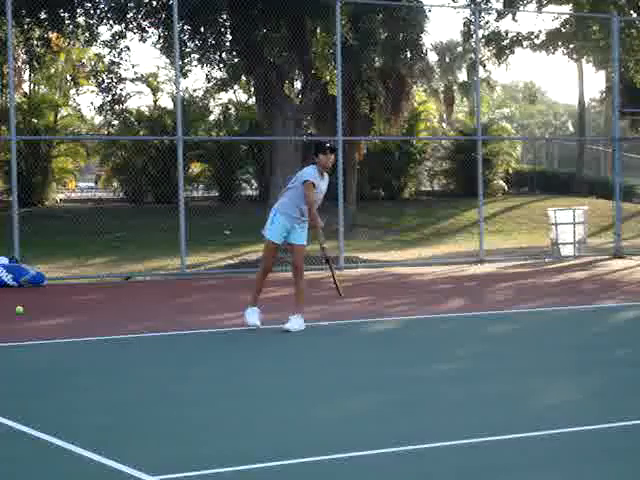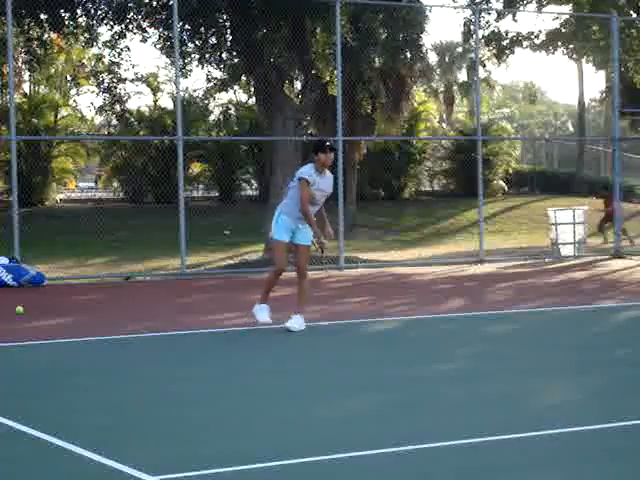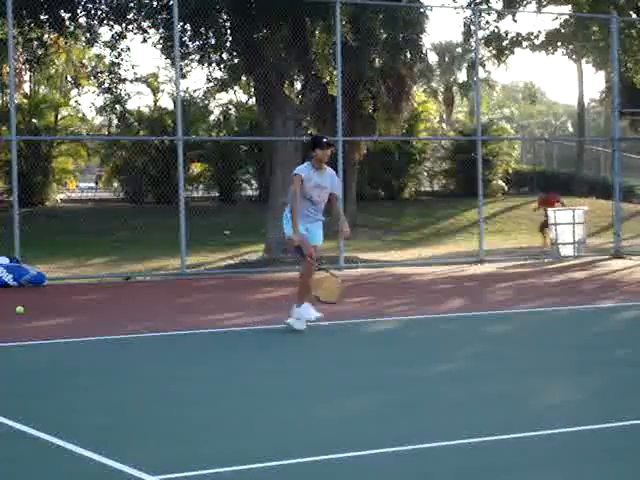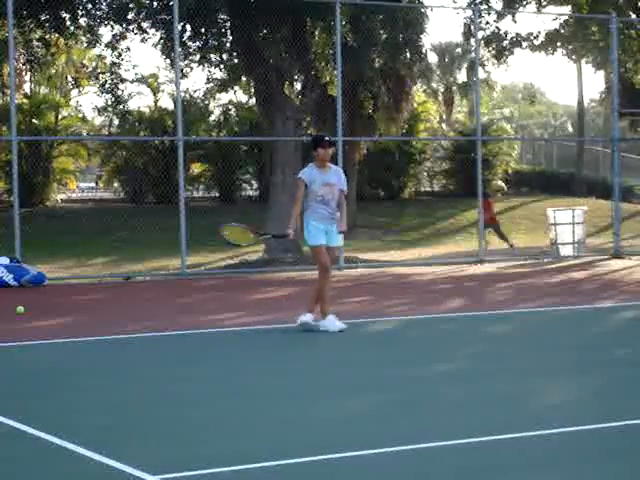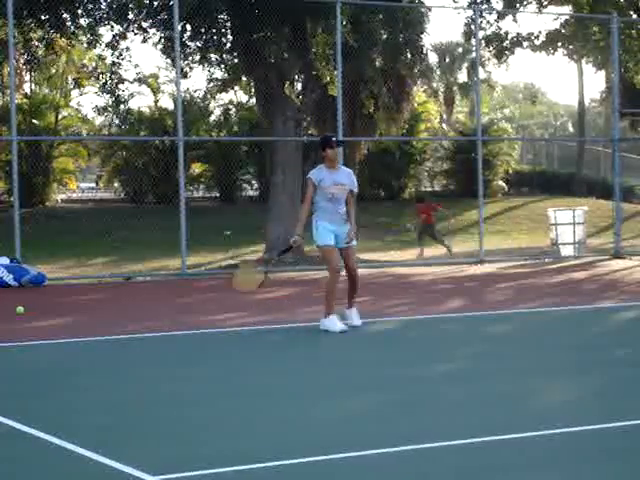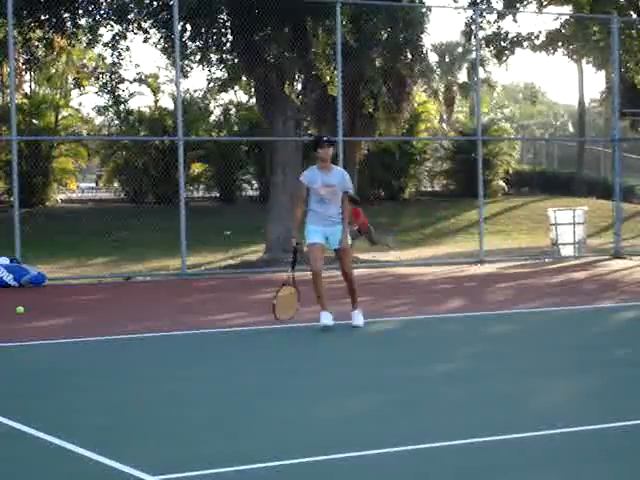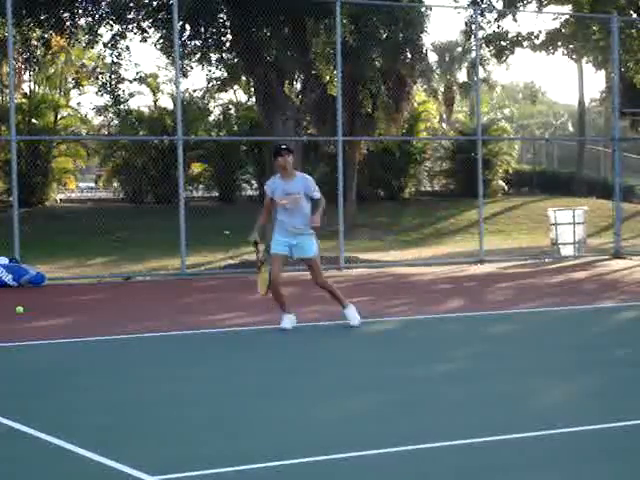
dt=0.3s
person 1, frame 1
left shoulder: (326, 178)
right shoulder: (310, 175)
right elbow: (311, 209)
left wrist: (318, 222)
left hip: (299, 224)
right hip: (281, 218)
left knee: (298, 269)
right knee: (266, 267)
left ankle: (298, 316)
right ankle: (252, 307)
person 1, frame 2
left shoulder: (329, 178)
right shoulder: (305, 174)
right elbow: (304, 207)
left wrist: (326, 226)
right wrist: (317, 234)
left hip: (305, 225)
right hip: (285, 220)
left knee: (303, 271)
right knee: (280, 267)
left ankle: (298, 316)
right ankle: (262, 304)
person 1, frame 3
left shoulder: (331, 175)
right shoulder: (301, 172)
left elbow: (334, 203)
right elbow: (294, 202)
left wrist: (343, 223)
right wrist: (295, 230)
left hip: (315, 223)
right hip: (295, 221)
left knee: (310, 269)
right knee: (309, 260)
left ankle: (298, 314)
right ankle: (301, 304)
person 1, frame 4
left shoulder: (338, 173)
right shoulder: (306, 174)
left elbow: (342, 201)
right elbow: (298, 203)
left wrist: (342, 220)
right wrist: (292, 227)
left hip: (333, 227)
right hip: (314, 225)
left knee: (326, 272)
right knee: (325, 269)
left ankle: (309, 314)
right ankle: (325, 317)
person 1, frame 5
left shoulder: (348, 174)
right shoulder: (316, 175)
left elbow: (350, 203)
right elbow: (306, 204)
left wrist: (352, 227)
right wrist: (298, 232)
left hip: (344, 227)
right hip: (323, 225)
left knee: (353, 271)
right knee: (335, 269)
left ankle: (351, 308)
right ankle: (328, 317)
person 1, frame 6
left shoulder: (341, 174)
right shoulder: (308, 175)
left elbow: (345, 205)
right elbow: (301, 206)
left wrist: (346, 230)
right wrist: (295, 232)
left hip: (336, 227)
right hip: (314, 227)
left knee: (347, 272)
right knee: (316, 270)
left ankle: (356, 310)
right ankle: (324, 311)
person 1, frame 7
left shoulder: (305, 180)
right shoulder: (272, 184)
left elbow: (320, 201)
right elbow: (266, 211)
left wrist: (317, 216)
right wrist: (256, 231)
left hip: (304, 235)
right hip: (281, 236)
left knee: (319, 281)
right knee: (274, 280)
left ankle: (346, 306)
right ankle: (287, 314)
